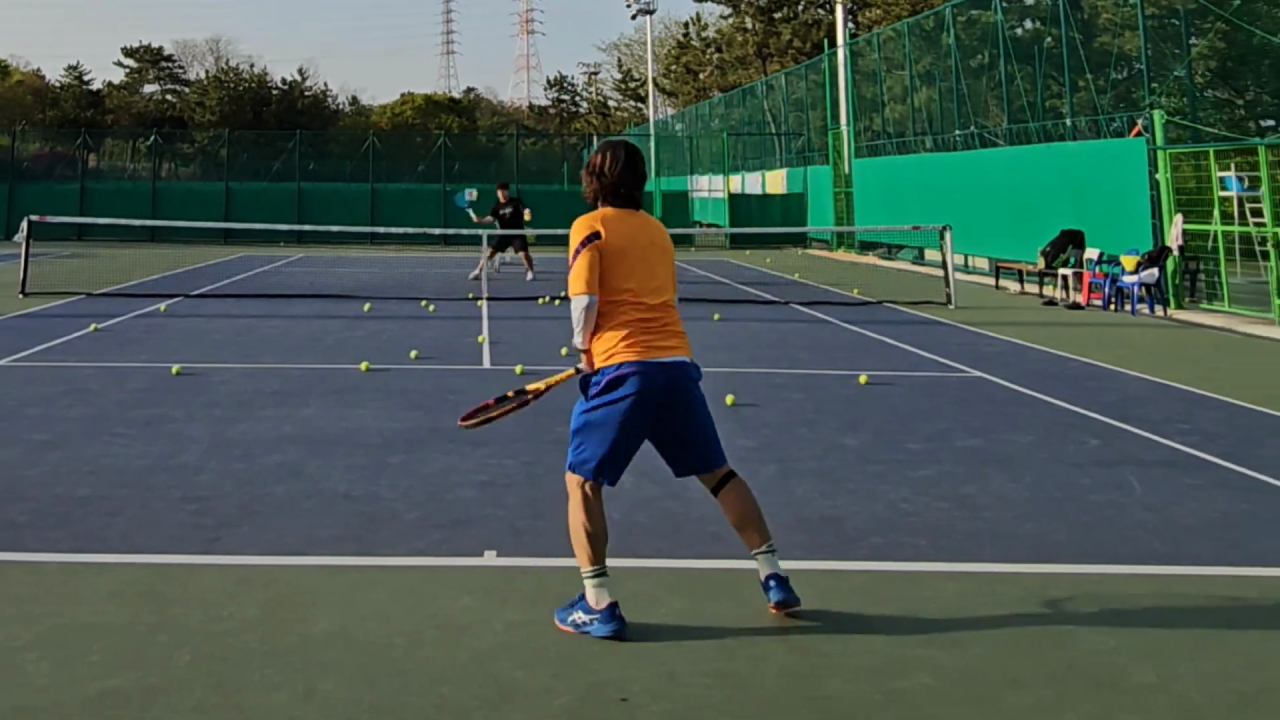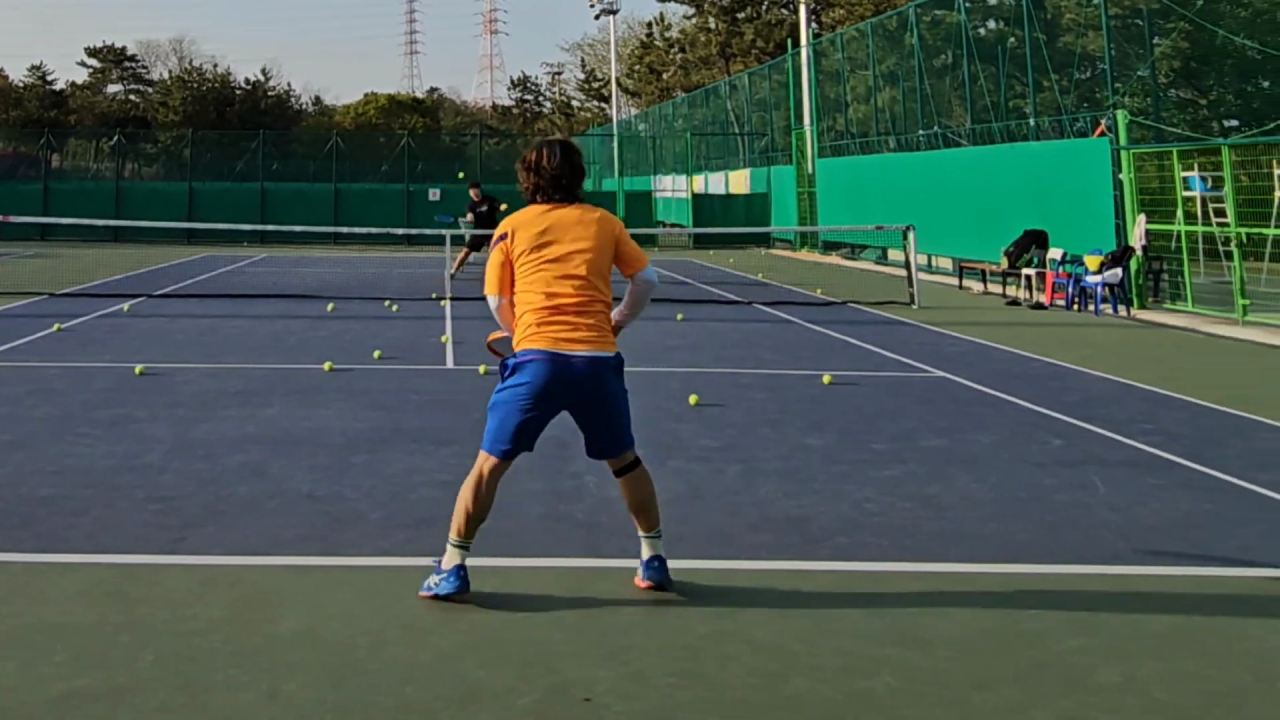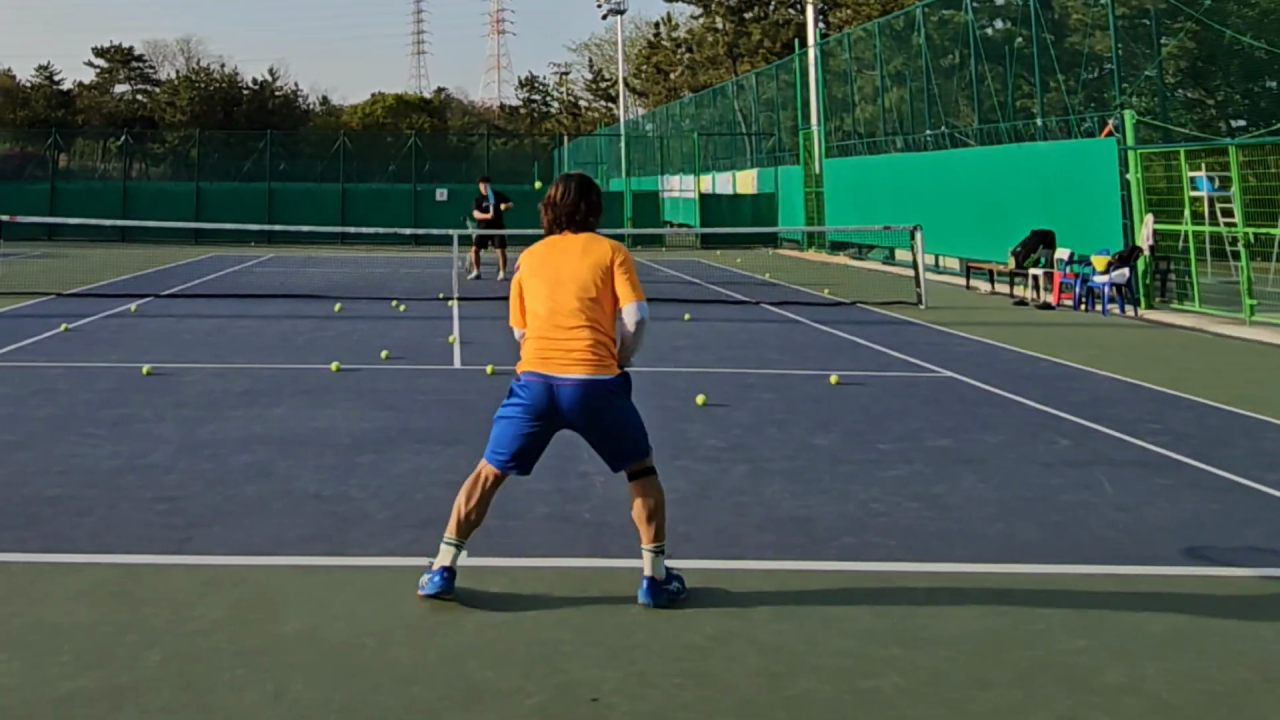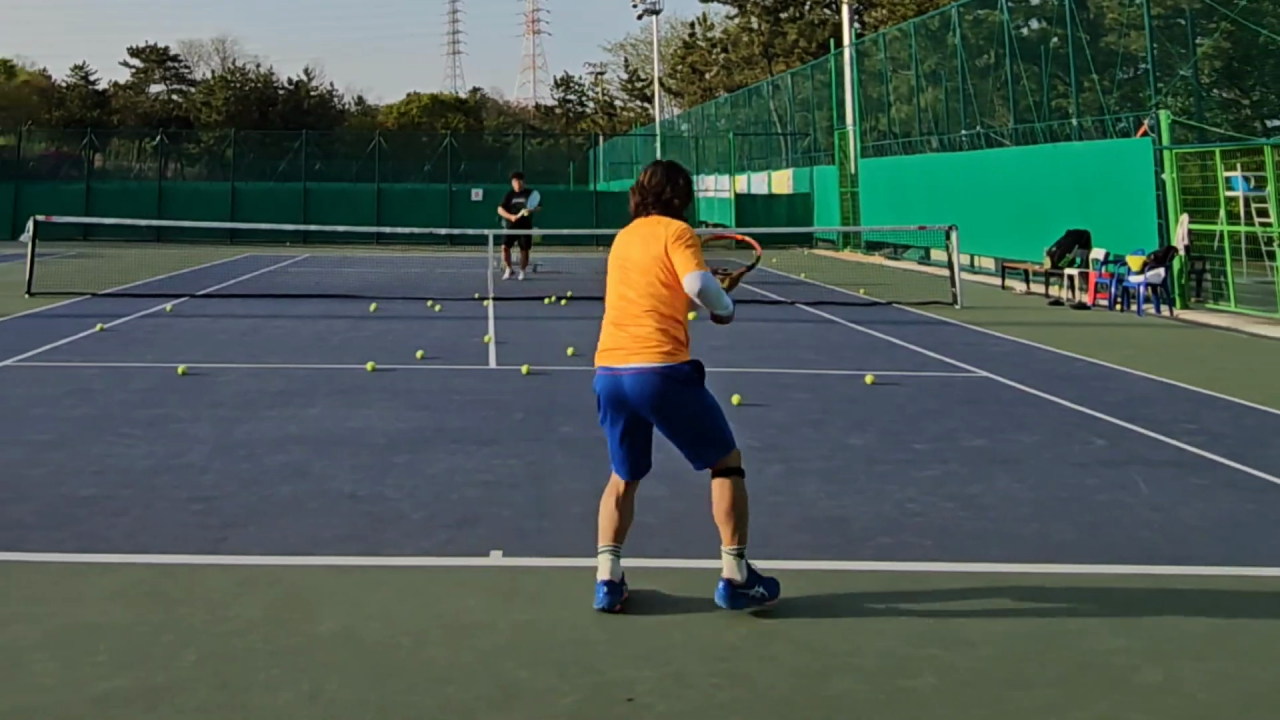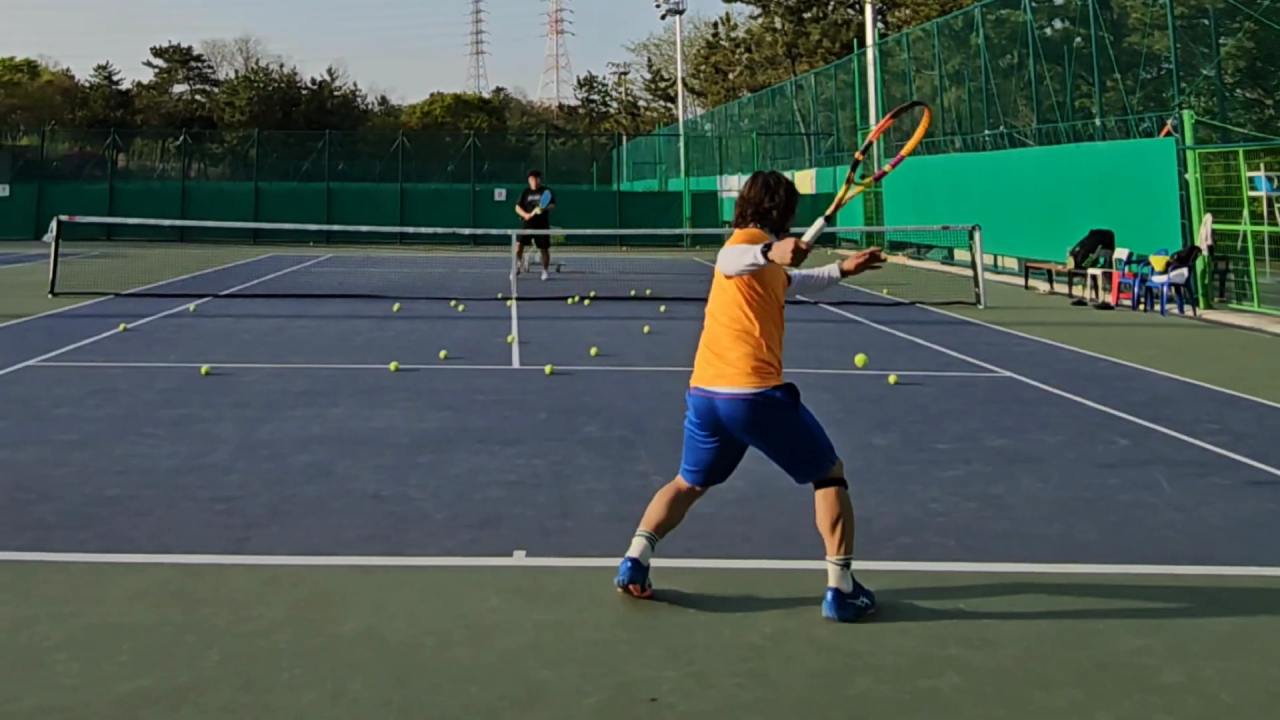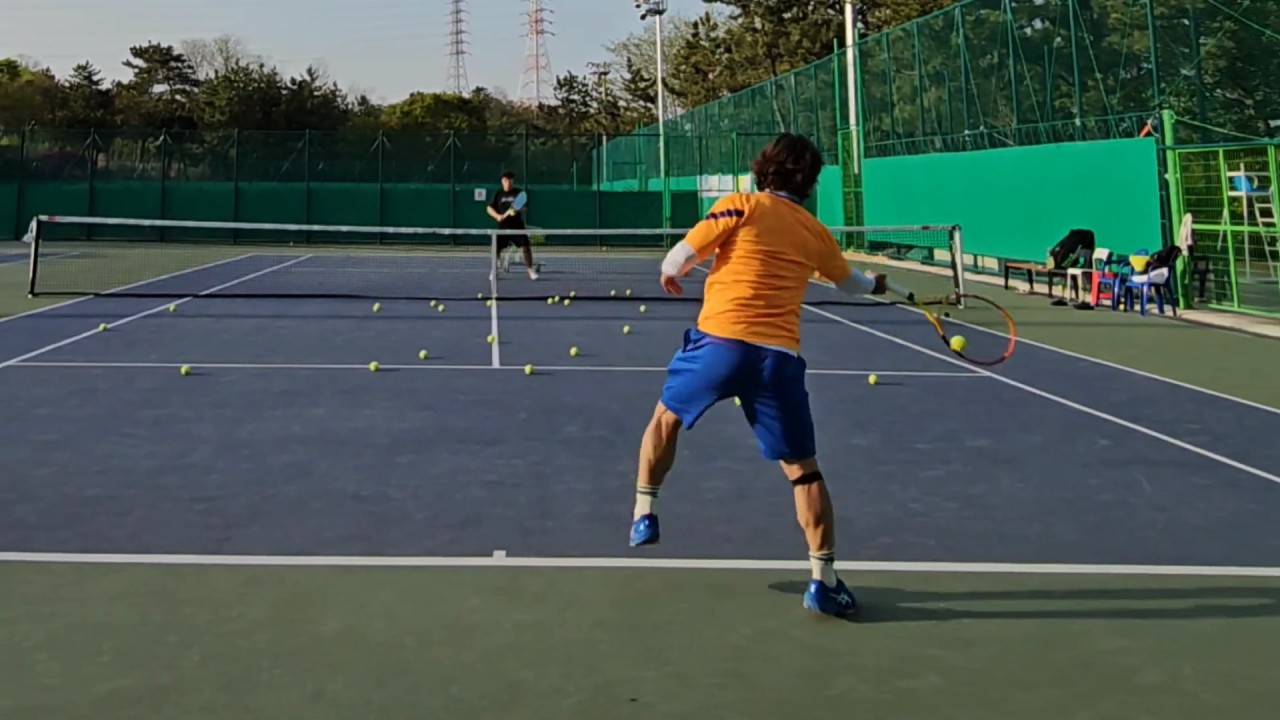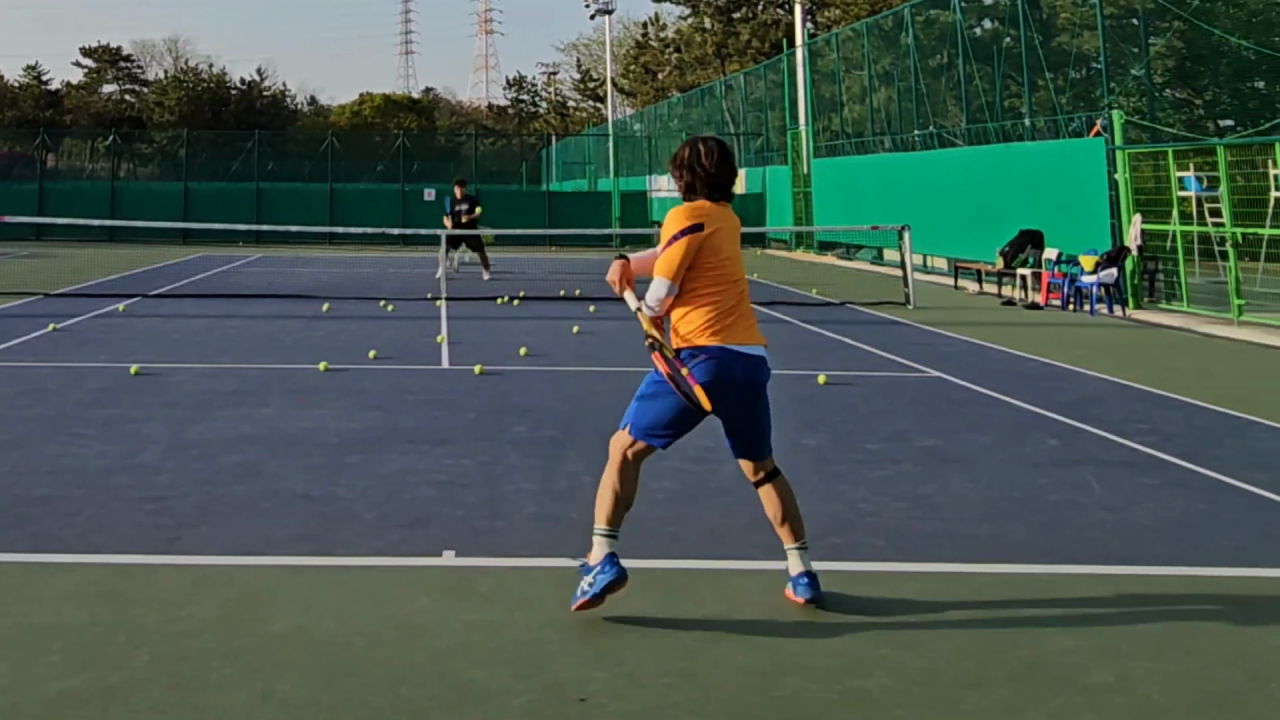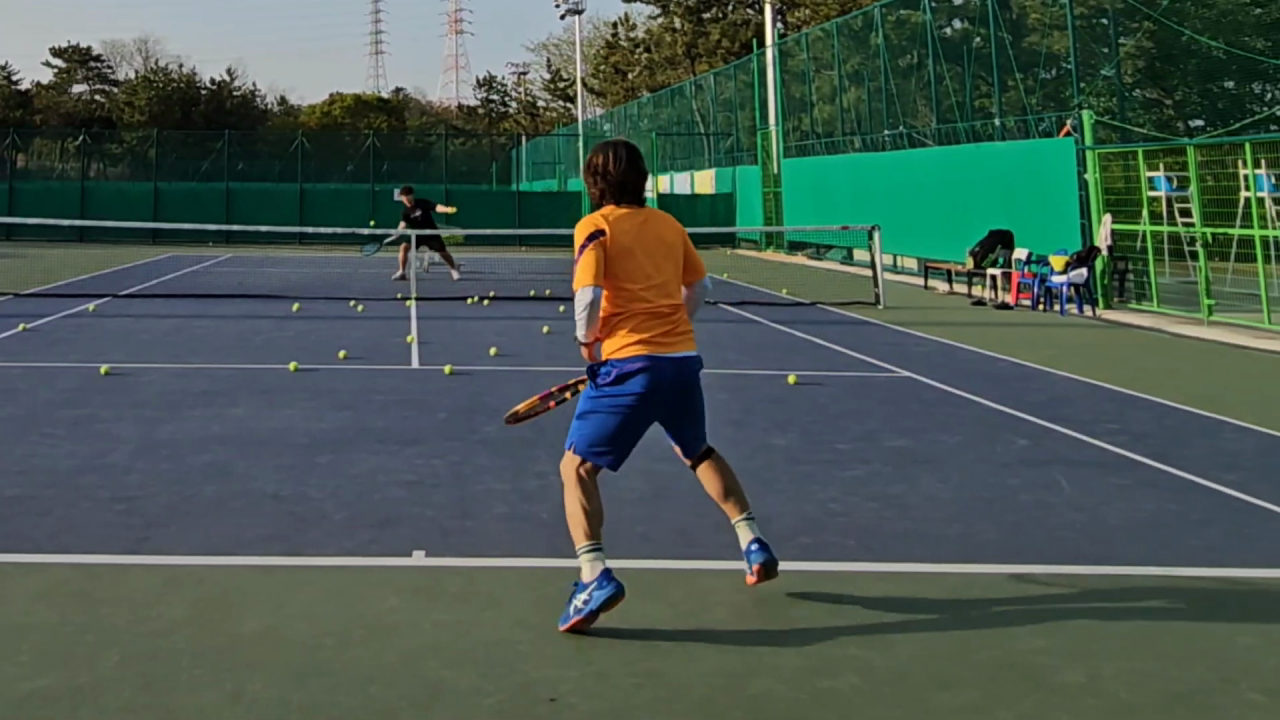
dt=0.3s
person 1, frame 1
left shoulder: (591, 228)
right shoulder: (656, 230)
left elbow: (583, 305)
left wrist: (585, 347)
left hip: (623, 372)
right hip: (676, 368)
left knee: (581, 483)
right knee: (719, 475)
left ankle: (598, 603)
right ankle: (772, 578)
person 1, frame 2
left shoulder: (512, 227)
right shoulder: (604, 222)
left elbow: (497, 301)
right elbow: (648, 279)
right wrist: (618, 321)
left hip: (538, 359)
right hip: (596, 362)
left knee: (490, 464)
right knee: (624, 458)
left ankle: (453, 567)
right ankle: (653, 559)
person 1, frame 3
left shoulder: (530, 257)
right shoulder: (611, 250)
right elbow: (636, 314)
right wrist: (621, 353)
left hip: (536, 381)
right hip: (595, 385)
left knee: (490, 472)
right knee: (640, 466)
left ankle: (444, 569)
right ankle: (656, 574)
person 1, frame 4
left shoulder: (622, 240)
right shoulder: (676, 231)
right elbow: (699, 285)
left wrist: (709, 295)
right wrist: (723, 306)
left hip: (609, 372)
right hip: (661, 372)
left knee: (623, 478)
right knee: (726, 463)
left ankle: (607, 579)
right ankle: (736, 577)
person 1, frame 5
left shoulder: (754, 243)
right shoulder: (746, 240)
left elbow: (779, 283)
right elbow: (726, 263)
left wrist: (843, 269)
right wrist: (766, 253)
left hip: (706, 393)
right hip: (758, 397)
left knee: (688, 483)
right knee: (830, 477)
left ankle: (635, 560)
right ankle: (840, 587)
person 1, frame 6
left shoulder: (740, 206)
right shoulder: (815, 233)
left elbow: (681, 254)
right elbow: (845, 282)
left wrist: (670, 274)
right wrist: (873, 283)
left hip: (716, 343)
right hip: (774, 357)
left knee: (665, 420)
right knee: (803, 470)
left ankle: (644, 515)
right ankle: (823, 581)
person 1, frame 7
left shoulder: (688, 215)
right shoulder: (729, 220)
left elbow: (661, 292)
left wrist: (646, 309)
right wrist: (628, 264)
left hip: (702, 355)
right hip: (749, 359)
left knee: (625, 450)
right knee: (760, 467)
left ankle: (603, 561)
right ankle: (803, 576)
person 1, frame 8
left shoulder: (595, 226)
right shoulder: (668, 225)
left elbow: (588, 297)
right elbow: (700, 285)
left wrist: (586, 339)
left hip: (632, 366)
right hip: (683, 360)
left knee: (576, 468)
right knee: (697, 452)
left ankle: (595, 577)
right ankle: (753, 544)
